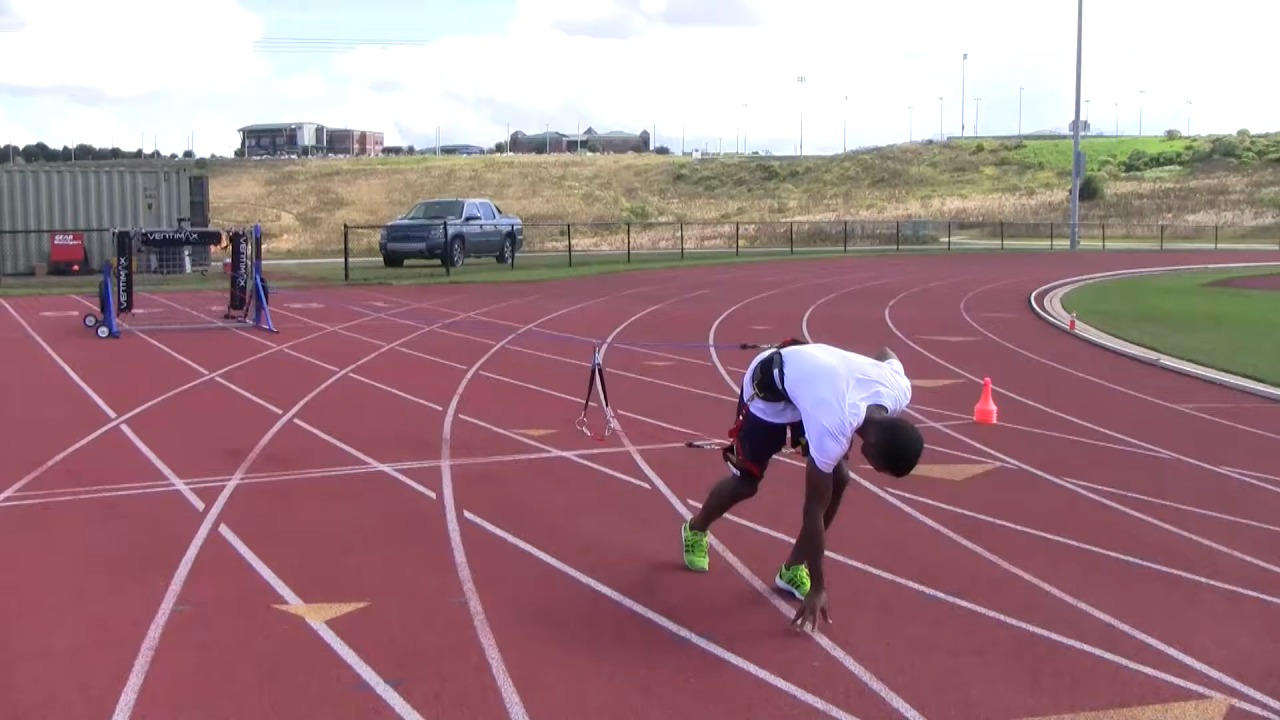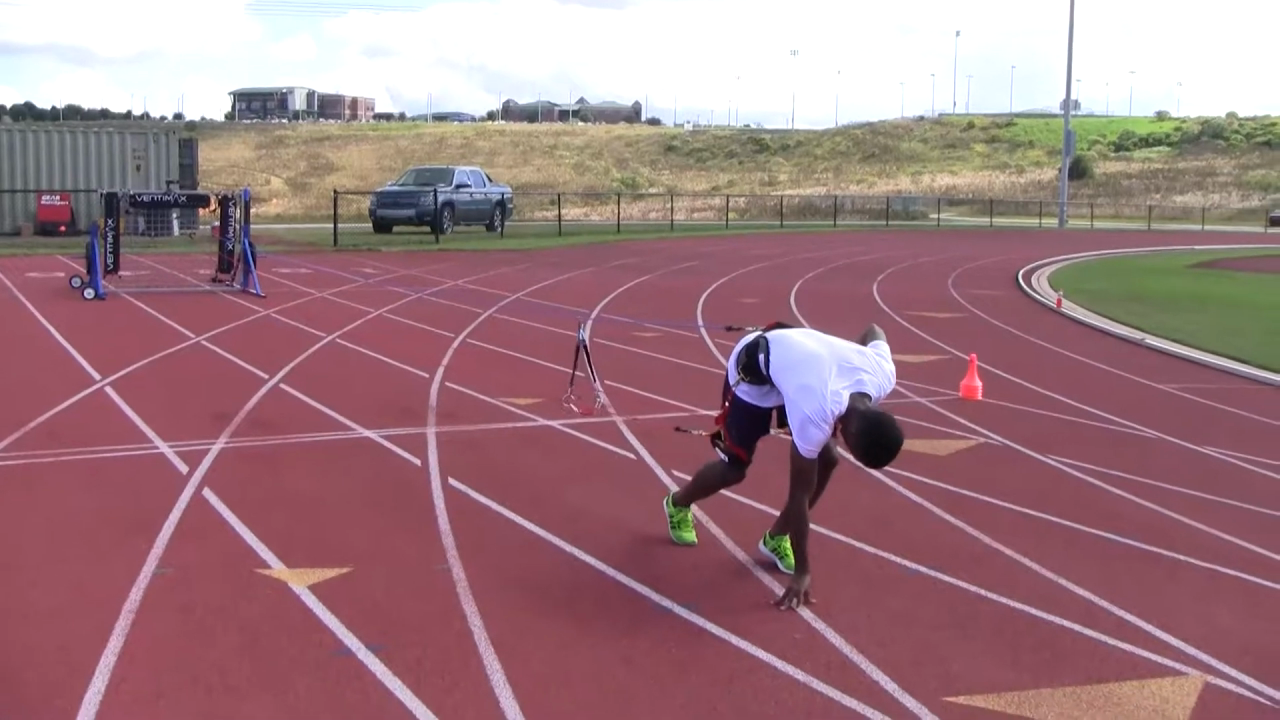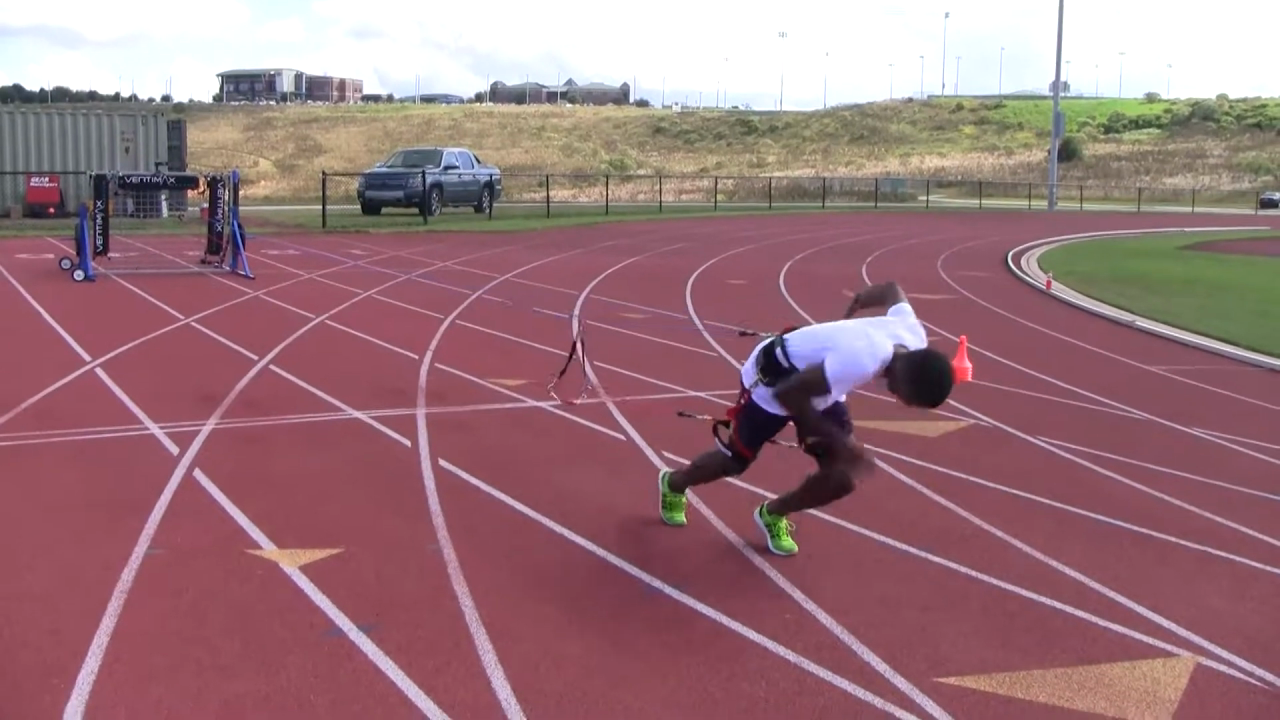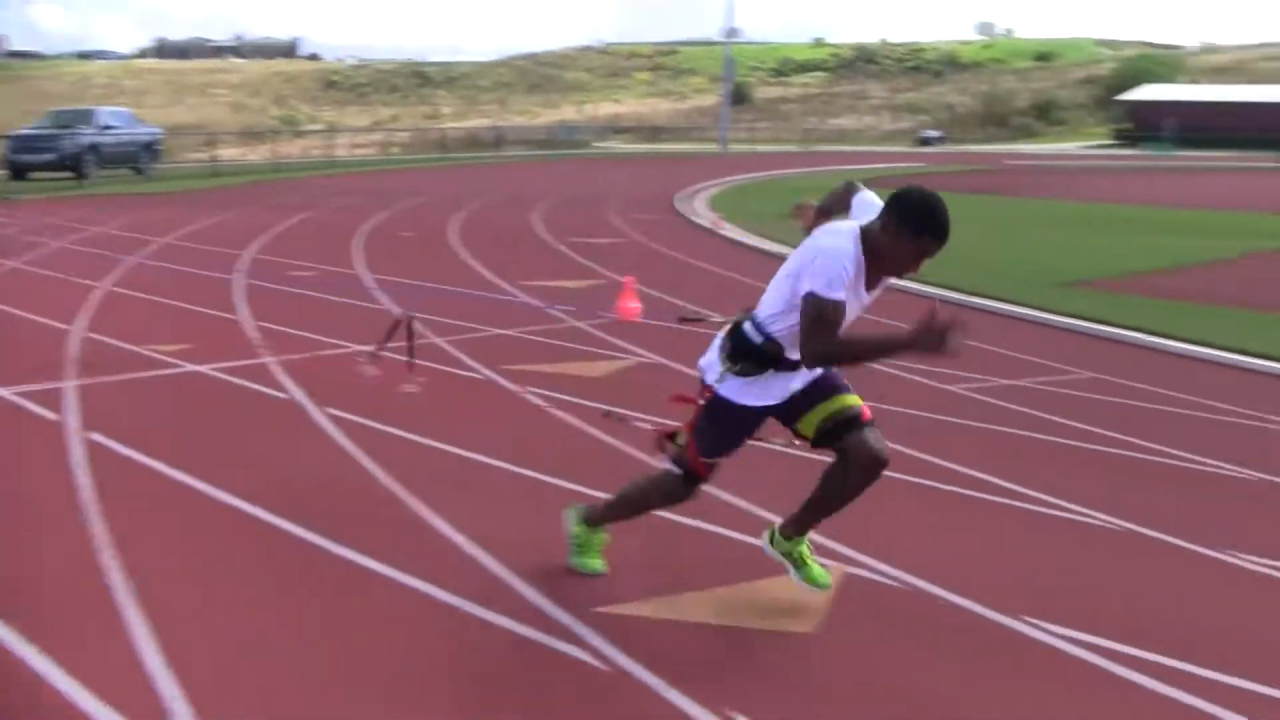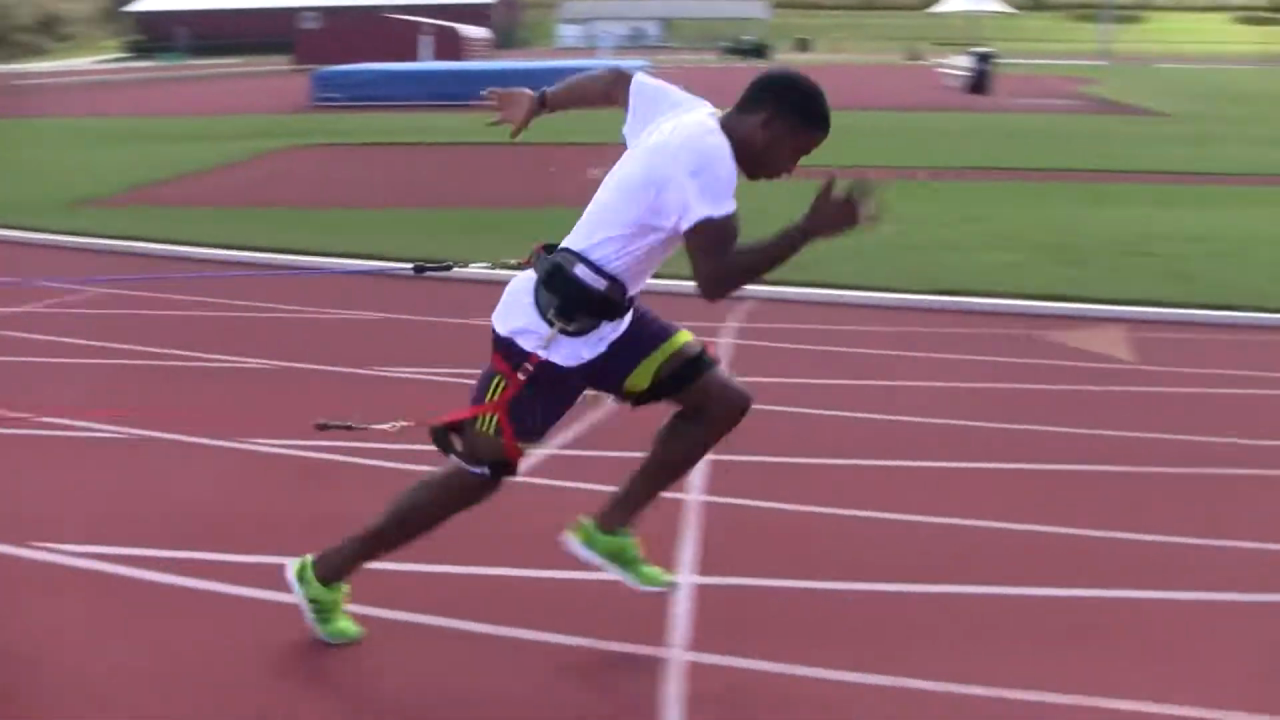
dt=0.5s
person 1, frame 1
left shoulder: (899, 389)
right shoulder: (833, 430)
left elbow: (886, 354)
right elbow: (814, 510)
right wrist: (818, 588)
left hip: (811, 371)
right hip: (769, 385)
left knee: (838, 478)
right knee: (746, 482)
left ankle: (794, 568)
right ankle: (696, 530)
person 1, frame 2
left shoulder: (883, 375)
right shoulder: (816, 416)
left elbow: (874, 332)
right elbow: (800, 495)
right wrist: (802, 571)
left hip: (795, 354)
right hip: (753, 369)
left knee: (827, 459)
right knee: (734, 468)
left ankle: (778, 538)
right ankle: (678, 505)
person 1, frame 3
left shoulder: (914, 337)
right shoulder: (863, 361)
left elbow: (892, 290)
right elbow: (785, 395)
left wrist: (852, 312)
right wrist: (836, 446)
left hip: (812, 372)
right hip: (774, 376)
left knee: (842, 480)
right knee: (736, 459)
left ankle: (773, 514)
right ankle: (674, 484)
person 1, frame 4
left shoulder: (876, 217)
right shoulder: (833, 257)
left elbow: (851, 193)
right elbow: (818, 349)
right wrist: (908, 342)
left hip: (801, 370)
right hip: (745, 371)
left knee: (869, 456)
right knee: (685, 481)
left ankle: (789, 537)
right ankle: (587, 523)
person 1, frame 5
left shoulder: (692, 120)
right shoulder: (707, 157)
left elbow: (612, 80)
right elbow: (715, 282)
left wrist: (538, 102)
right wrist: (807, 229)
left hip: (604, 314)
right hip: (551, 328)
left knee: (726, 401)
right knee: (476, 476)
left ankle: (607, 530)
right ankle: (323, 575)
